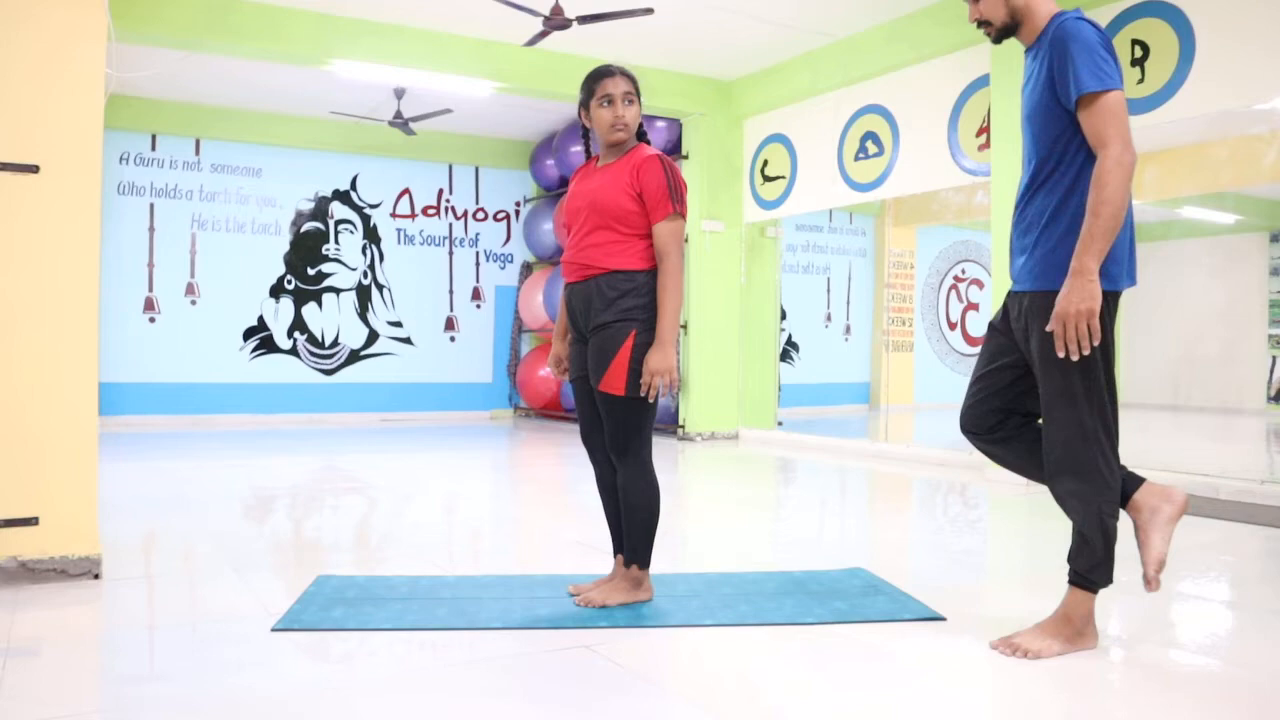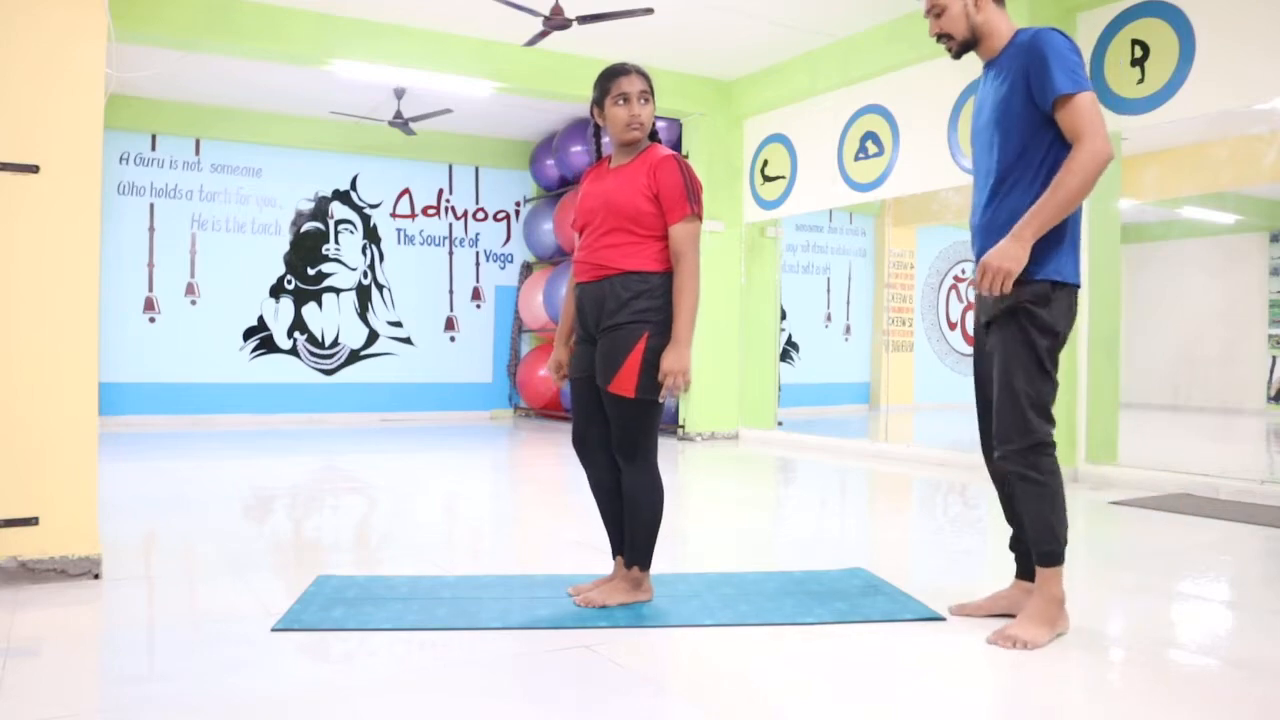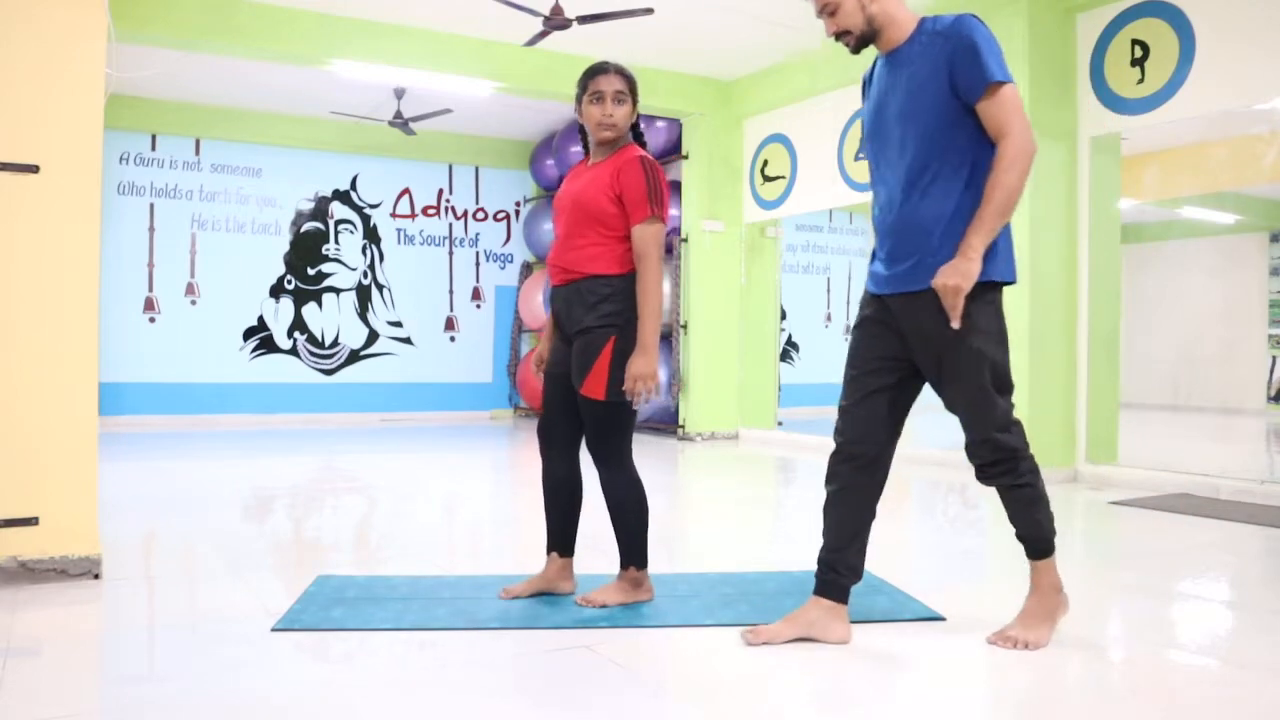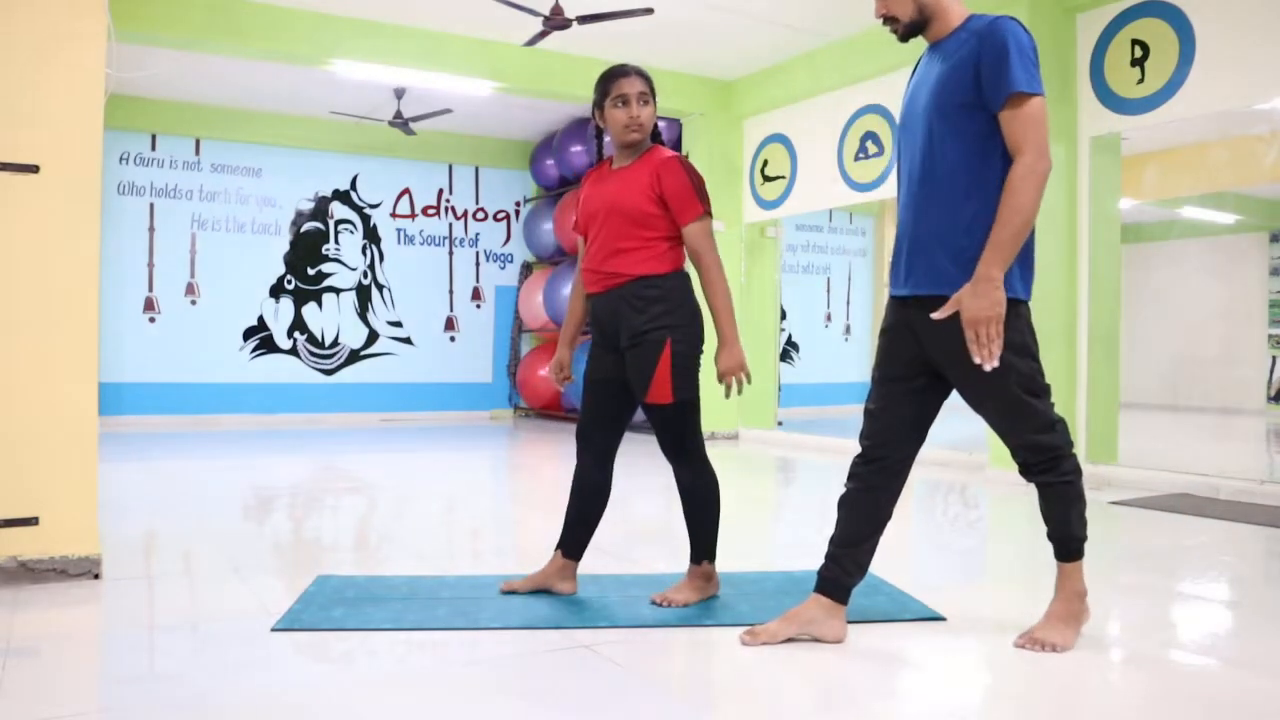
dt=1s
person 1, frame 1
right shoulder: (1041, 55)
left elbow: (1116, 154)
left wrist: (1082, 275)
left hip: (1069, 286)
right hip: (1031, 285)
left knee: (1075, 440)
right knee: (985, 418)
left ankle: (1078, 615)
right ankle: (1140, 499)
person 1, frame 2
right shoulder: (988, 80)
left elbow: (1095, 147)
left wrist: (1020, 240)
left hip: (1036, 282)
right hip: (995, 286)
left knee: (1023, 437)
right knee: (1002, 444)
left ankle: (1050, 600)
right ankle: (1026, 581)
person 1, frame 3
right shoulder: (876, 77)
left elbow: (1018, 144)
left wrist: (970, 252)
left hip: (954, 289)
right hip: (887, 293)
left knee: (992, 439)
right knee: (857, 447)
left ankle: (1046, 589)
right ankle: (829, 603)
person 1, frame 4
right shoulder: (925, 65)
left elbow: (1032, 160)
left wrist: (988, 278)
left hip: (977, 298)
right hip: (914, 298)
left knee: (1039, 444)
right knee: (880, 450)
left ankle: (1071, 593)
right ankle: (828, 603)
person 2, frame 1
left shoulder: (653, 167)
right shoulder: (581, 178)
left elbow: (671, 260)
left wrist: (666, 344)
right wrist: (561, 336)
left hip: (629, 313)
right hip: (586, 317)
left knee: (629, 450)
right knee: (599, 447)
left ankle: (636, 578)
right ankle: (621, 567)
person 2, frame 2
left shoulder: (667, 167)
right shoulder: (591, 179)
left elbow: (686, 262)
left wrist: (680, 344)
right wrist: (562, 339)
left hip: (639, 312)
right hip: (593, 318)
left knee: (633, 450)
right knee: (591, 446)
left ankle: (637, 579)
right ankle: (622, 565)
person 2, frame 3
left shoulder: (637, 168)
right shoulder: (577, 173)
left elbow: (650, 263)
left wrist: (647, 348)
right wrist: (549, 334)
left hip: (610, 315)
right hip: (573, 319)
left knee: (609, 450)
right knee: (555, 443)
left ankle: (634, 578)
right ankle: (558, 568)
person 2, frame 4
left shoulder: (669, 168)
right shoulder: (592, 182)
left elbow: (706, 257)
left wrist: (728, 341)
right wrist: (566, 342)
left hip: (660, 316)
right hip: (609, 325)
left knee: (681, 447)
right knee: (592, 445)
left ankle: (703, 573)
right ankle: (562, 567)
